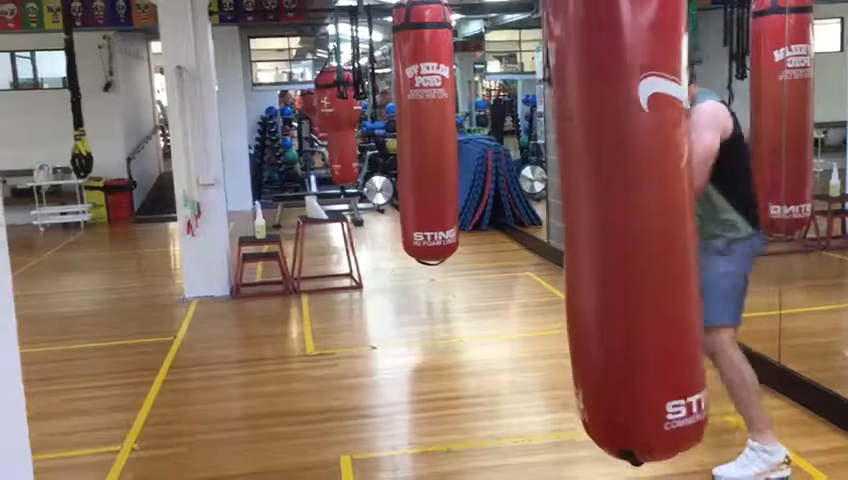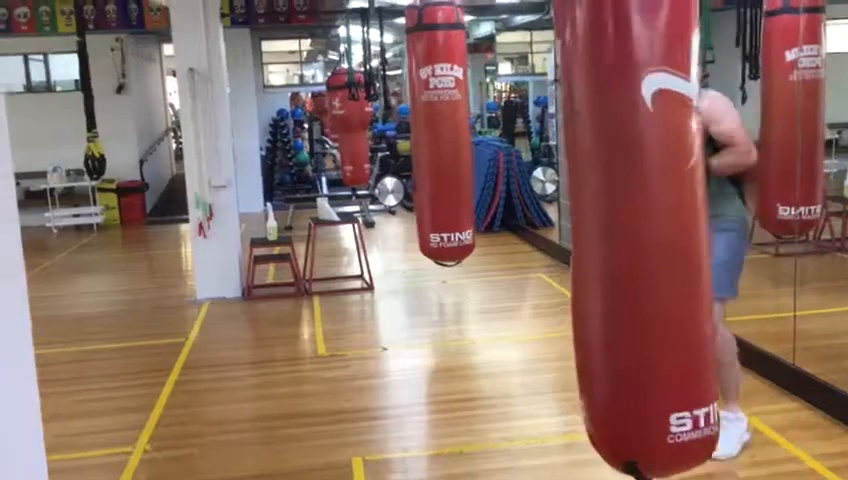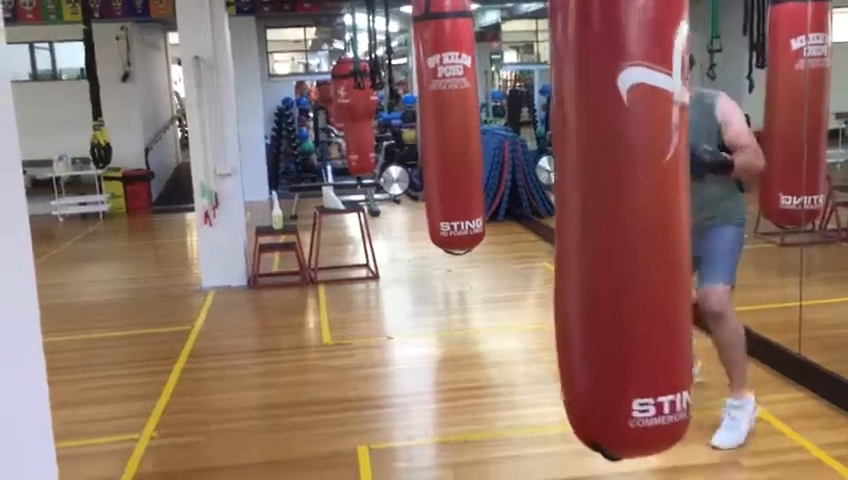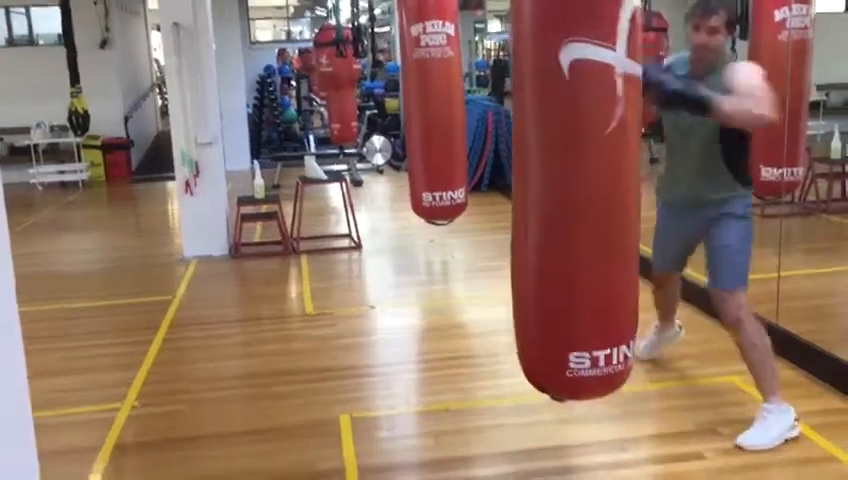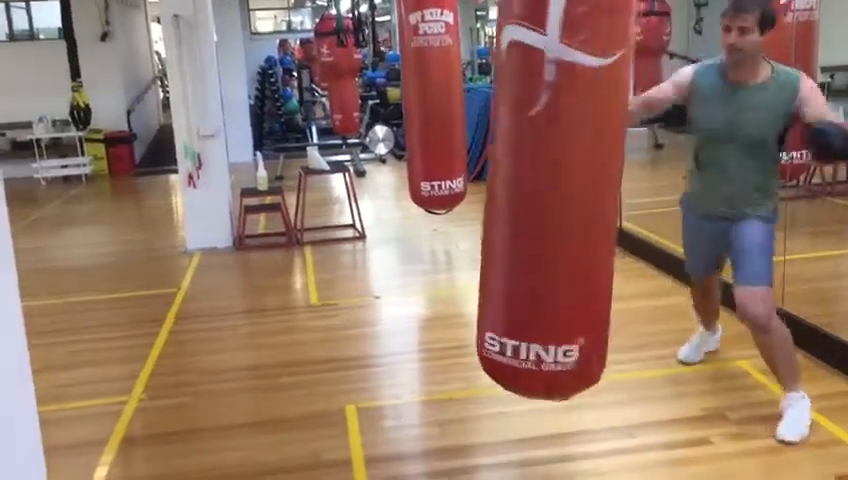
dt=0.4s
person 1, frame 1
left shoulder: (707, 113)
right shoulder: (690, 113)
left elbow: (690, 182)
left hip: (728, 240)
right hip: (702, 235)
left knee: (718, 338)
person 1, frame 2
left shoulder: (708, 103)
left elbow: (747, 154)
left wrist: (700, 168)
left hip: (722, 221)
left knee: (710, 315)
left ankle: (733, 416)
person 1, frame 3
left shoulder: (717, 106)
left elbow: (756, 161)
left wrist: (719, 163)
left hip: (721, 220)
left knee: (714, 304)
left ankle: (740, 401)
person 1, frame 4
left shoulder: (742, 75)
right shoulder: (671, 67)
left elbow: (762, 115)
left wrist: (699, 99)
left hip: (728, 207)
right hip: (677, 201)
left knee: (732, 309)
right knee: (662, 277)
left ankle: (779, 412)
right ankle: (664, 328)
person 1, frame 5
left shoulder: (794, 87)
right shoulder: (695, 78)
right elbow: (639, 106)
left hip: (752, 213)
right hip: (701, 206)
left knee: (755, 309)
right knee: (702, 285)
left ankle: (795, 397)
right ankle: (710, 332)
